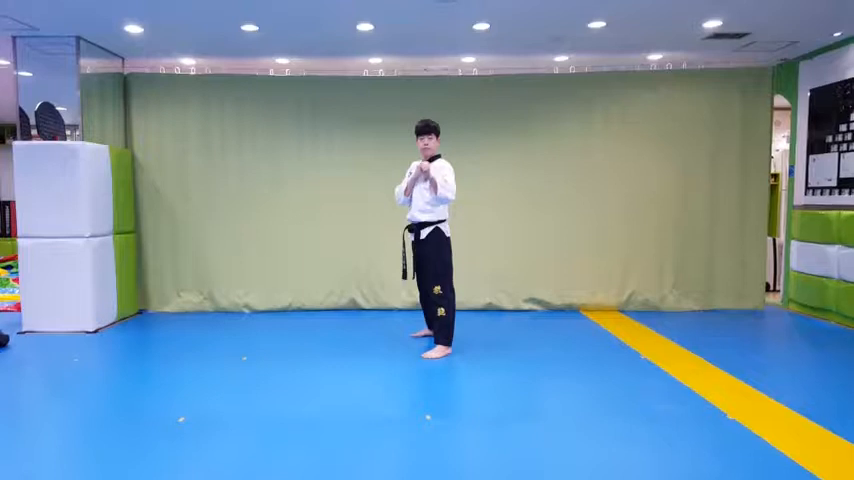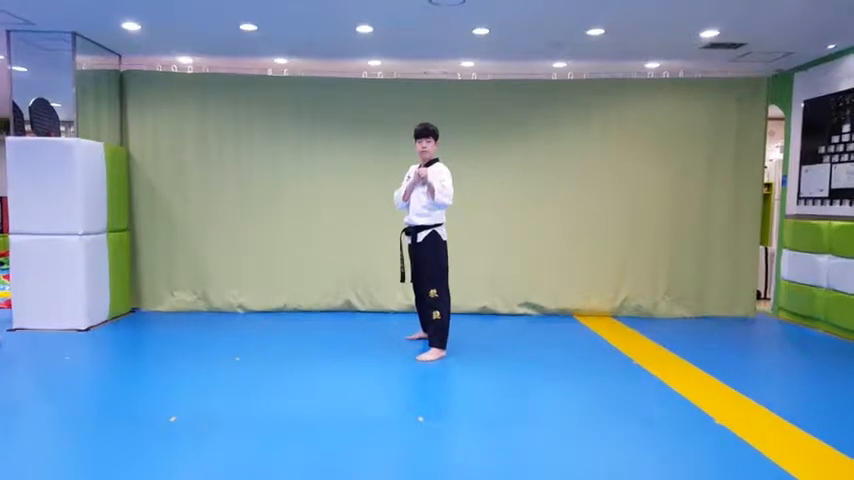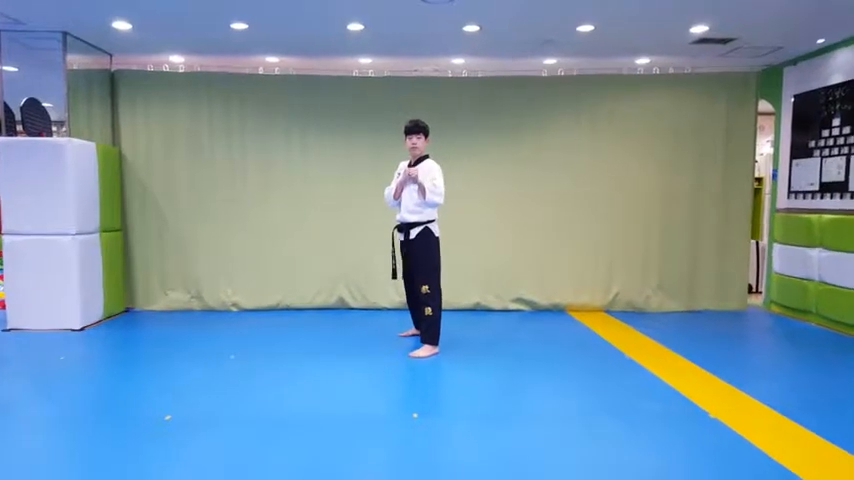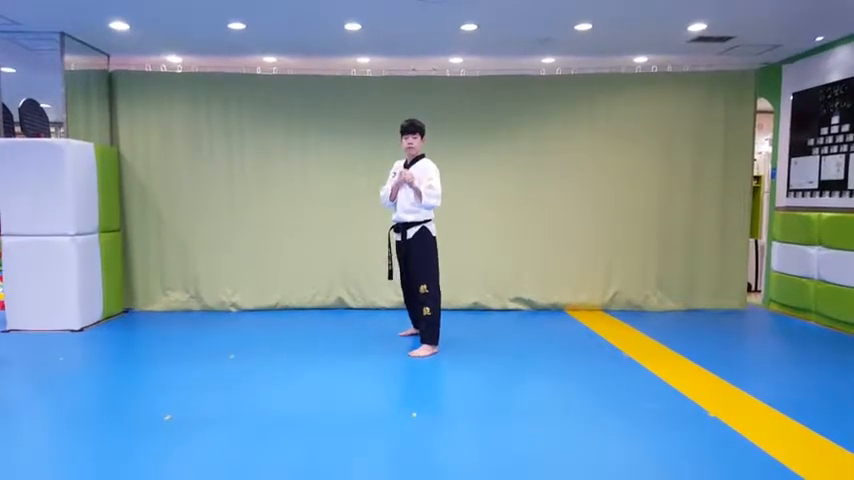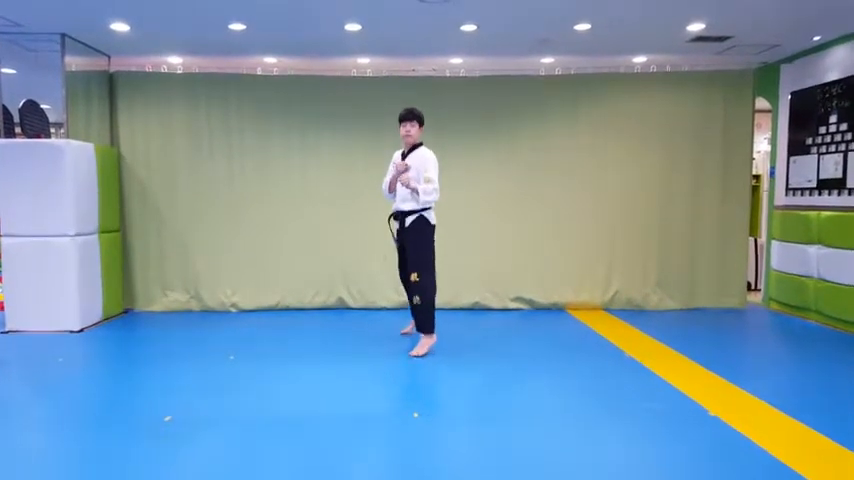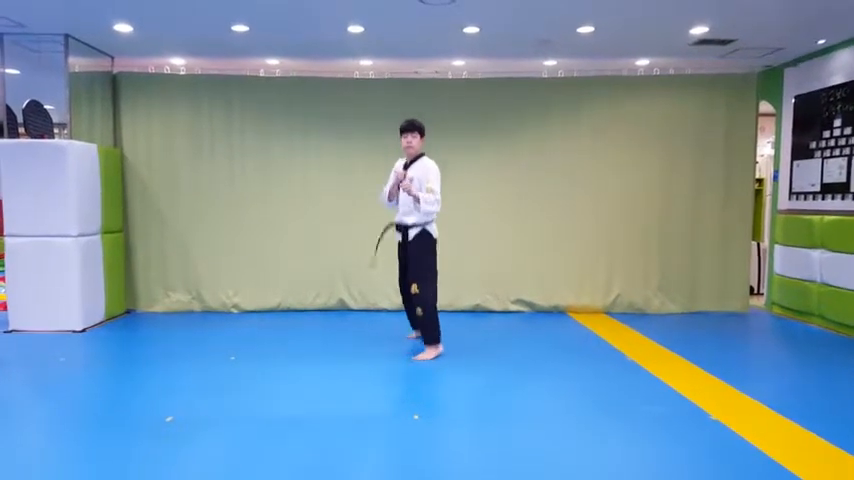
dt=0.5s
person 1, frame 1
left shoulder: (443, 166)
right shoulder: (414, 167)
left elbow: (448, 195)
right elbow: (401, 199)
left wrist: (431, 175)
right wrist: (414, 178)
left hip: (435, 232)
right hip: (418, 233)
left knee: (439, 285)
right knee: (424, 283)
left ankle: (444, 343)
right ankle: (432, 326)
person 1, frame 2
left shoulder: (441, 170)
right shoulder: (412, 171)
left elbow: (445, 200)
right elbow: (400, 203)
left wrist: (428, 181)
right wrist: (413, 183)
left hip: (432, 236)
right hip: (414, 236)
left knee: (436, 288)
right knee: (420, 286)
left ankle: (438, 346)
right ankle: (427, 329)
person 1, frame 3
left shoulder: (432, 167)
right shoulder: (402, 167)
left elbow: (436, 199)
right elbow: (391, 200)
left wrist: (419, 181)
right wrist: (403, 181)
left hip: (424, 232)
right hip: (406, 233)
left knee: (427, 285)
right knee: (411, 283)
left ankle: (431, 343)
right ankle: (419, 325)
person 1, frame 4
left shoulder: (428, 167)
right shoulder: (397, 167)
left elbow: (433, 200)
right elbow: (386, 201)
left wrist: (414, 185)
right wrist: (398, 183)
left hip: (421, 232)
right hip: (401, 232)
left knee: (426, 285)
right knee: (408, 283)
left ankle: (430, 343)
right ankle: (418, 325)
person 1, frame 5
left shoulder: (426, 156)
right shoulder: (397, 156)
left elbow: (432, 193)
right elbow: (388, 193)
left wrist: (412, 185)
right wrist: (395, 175)
left hip: (420, 221)
right hip: (403, 221)
left knee: (421, 274)
right knee: (407, 273)
left ankle: (428, 333)
right ankle: (418, 320)
person 1, frame 6
left shoulder: (429, 167)
right shoulder: (399, 165)
left elbow: (434, 204)
right elbow: (388, 201)
left wrist: (415, 194)
right wrist: (395, 184)
left hip: (422, 233)
right hip: (405, 233)
left knee: (422, 286)
right knee: (407, 284)
left ankle: (433, 343)
right ankle: (420, 327)
